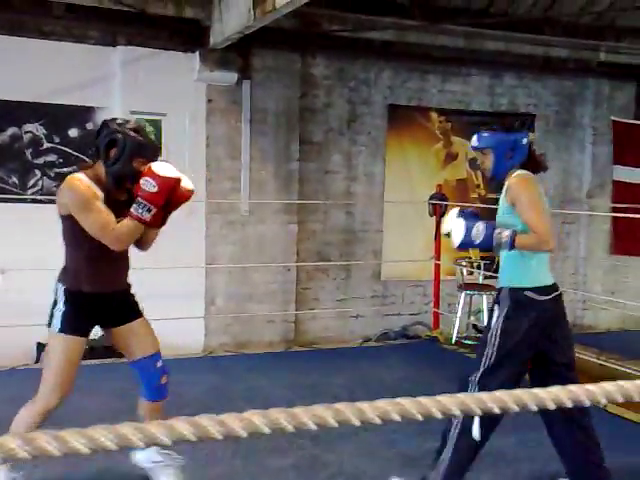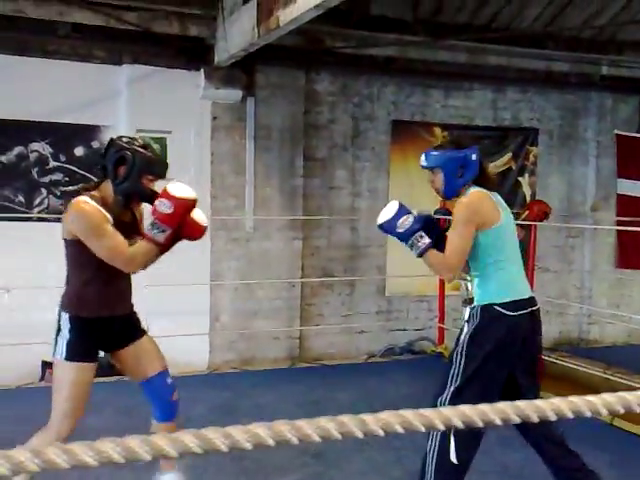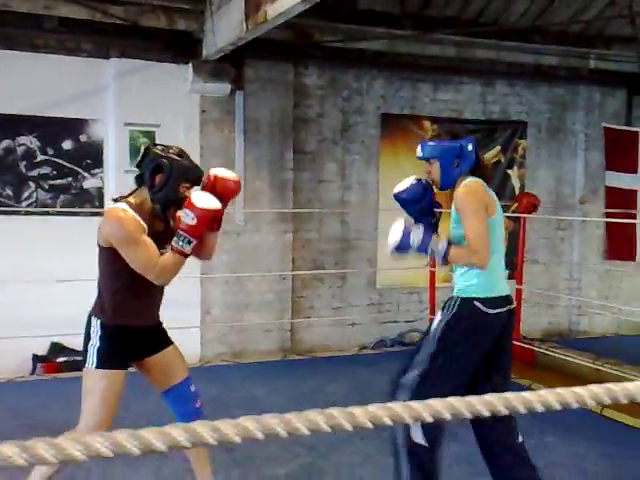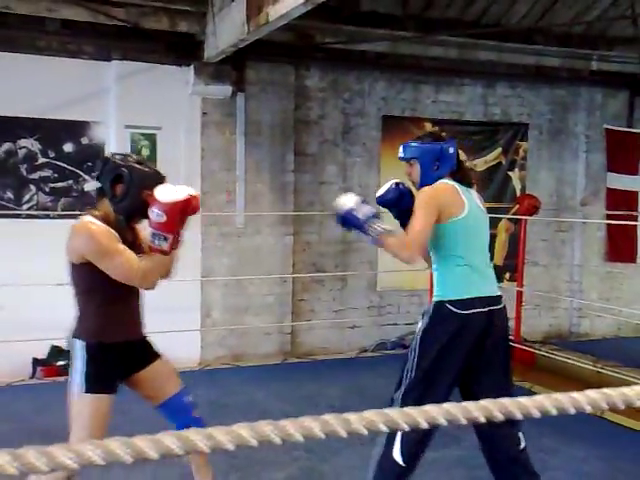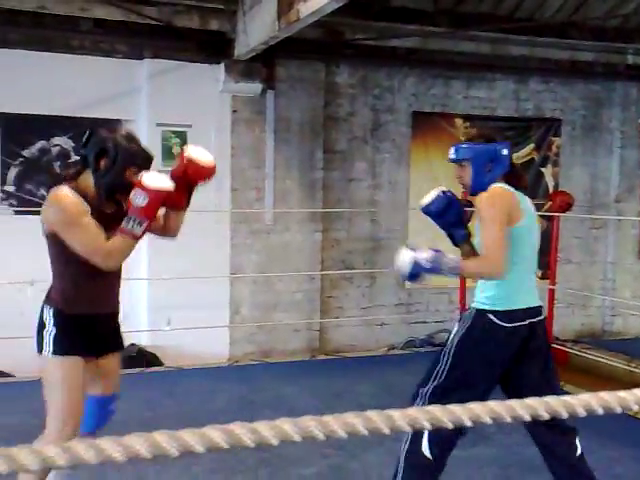
dt=0.3s
person 1, frame 1
left shoulder: (127, 188)
right shoulder: (78, 187)
left elbow: (143, 243)
right elbow: (116, 240)
left wrist: (164, 206)
right wrist: (149, 198)
left hip: (117, 297)
right hip: (77, 298)
left knee: (156, 374)
right knee: (50, 397)
left ankle: (149, 450)
person 1, frame 2
left shoulder: (131, 208)
right shoulder: (83, 211)
left elbow: (141, 260)
right elbow: (128, 262)
left wrist: (173, 233)
right wrist: (162, 224)
left hip: (121, 319)
right hip: (81, 324)
left knee: (166, 395)
right knee: (62, 427)
person 1, frame 3
left shoulder: (163, 215)
right shoulder: (120, 218)
left elbow: (205, 253)
right elbow: (161, 273)
left wrist: (212, 215)
right wrist: (192, 229)
left hip: (148, 329)
right hip: (110, 332)
left knee: (190, 403)
right knee: (92, 431)
person 1, frame 4
left shoulder: (127, 227)
right shoulder: (89, 231)
left elbow: (163, 271)
right elbow: (145, 278)
left wrist: (175, 222)
right wrist: (164, 227)
left hip: (132, 344)
right hip: (94, 350)
left knee: (188, 415)
person 1, frame 5
left shoulder: (118, 198)
right shoulder: (62, 201)
left elbow: (169, 230)
right elbow: (108, 258)
left wrist: (182, 186)
right wrist: (142, 211)
left hip: (104, 319)
right hip: (65, 322)
left knee: (102, 407)
right knee: (61, 430)
person 2, frame 1
left shoulder: (519, 182)
right shoulder: (523, 186)
left elbow: (546, 240)
left wrist: (492, 234)
right wrist: (482, 232)
left hip: (523, 300)
right hip: (545, 299)
left knee: (485, 390)
right knee: (559, 390)
person 2, frame 2
left shoulder: (469, 203)
right shoulder: (491, 199)
left elbow: (450, 270)
left wrist: (413, 236)
right wrist: (437, 237)
left hip: (496, 316)
right hip: (523, 313)
left knee: (453, 409)
person 2, frame 3
left shoulder: (468, 191)
right shoulder: (478, 192)
left elbow: (476, 257)
right elbow: (455, 259)
left wrist: (424, 241)
right wrist: (426, 219)
left hip: (474, 309)
right hip: (498, 308)
left knee: (417, 392)
person 2, frame 4
left shoulder: (433, 194)
right shoulder: (470, 195)
left elbow: (410, 253)
left wrist: (368, 222)
right wrist: (406, 217)
left hip: (456, 313)
right hip: (491, 310)
left knee: (413, 407)
person 2, frame 5
left shoulder: (493, 198)
right shoulder: (519, 199)
left elbow: (493, 269)
left wrist: (435, 262)
right wrist: (457, 230)
left hip: (494, 322)
right hip: (530, 319)
left knee: (433, 404)
right knee: (546, 418)
